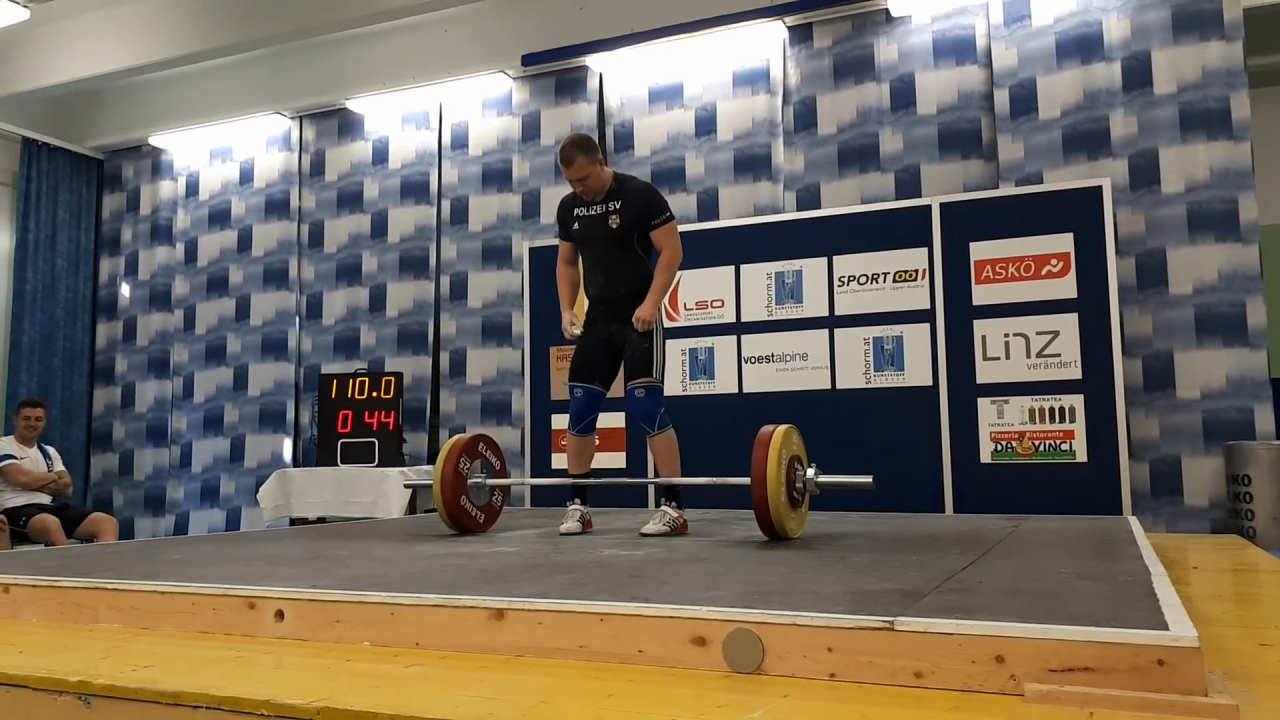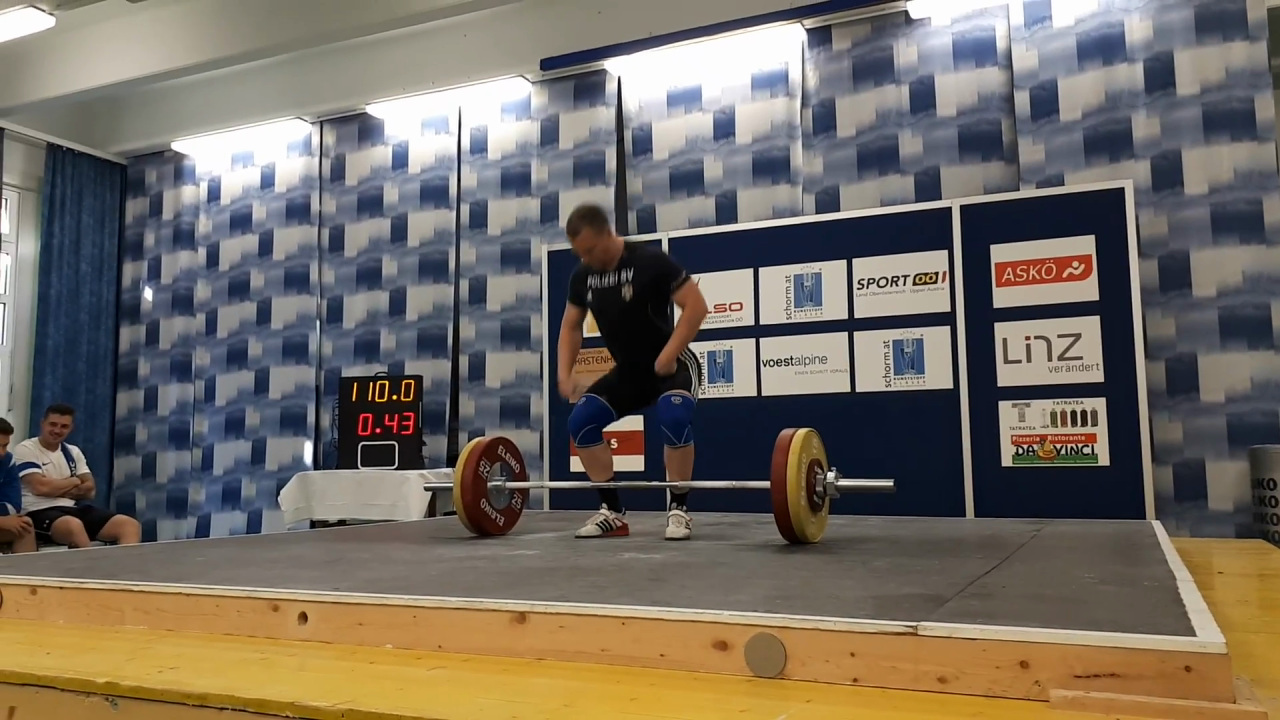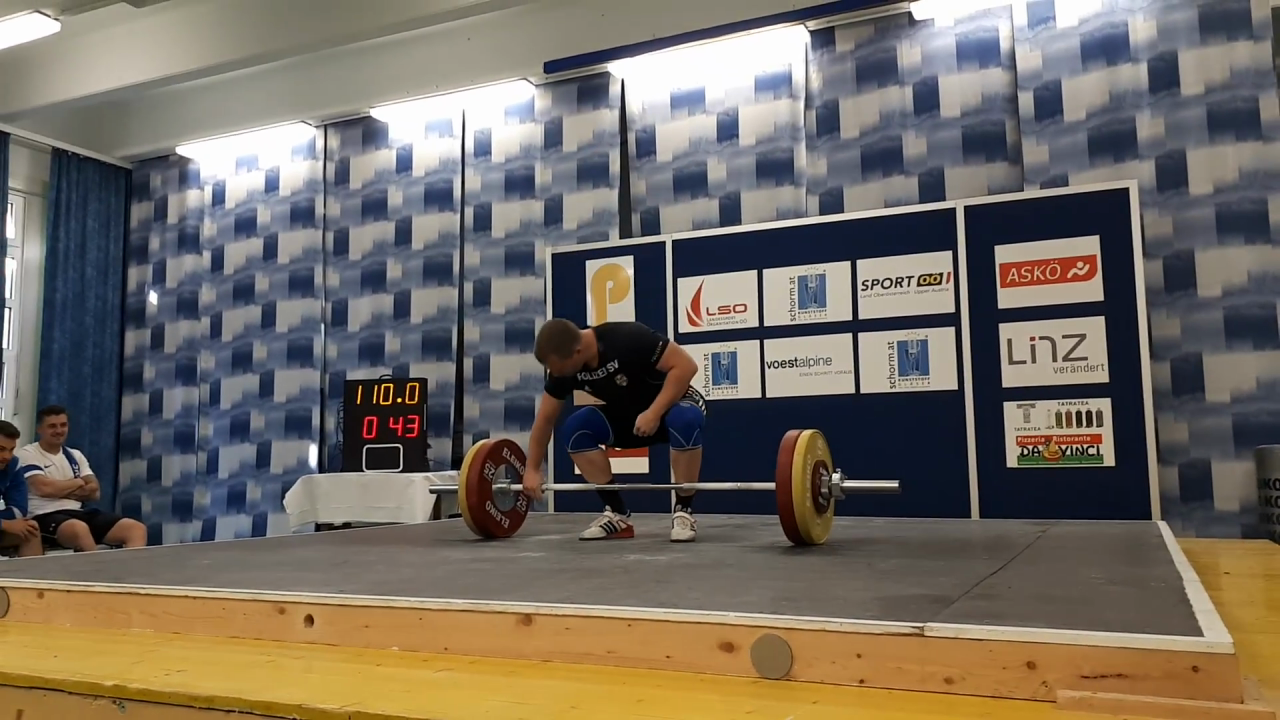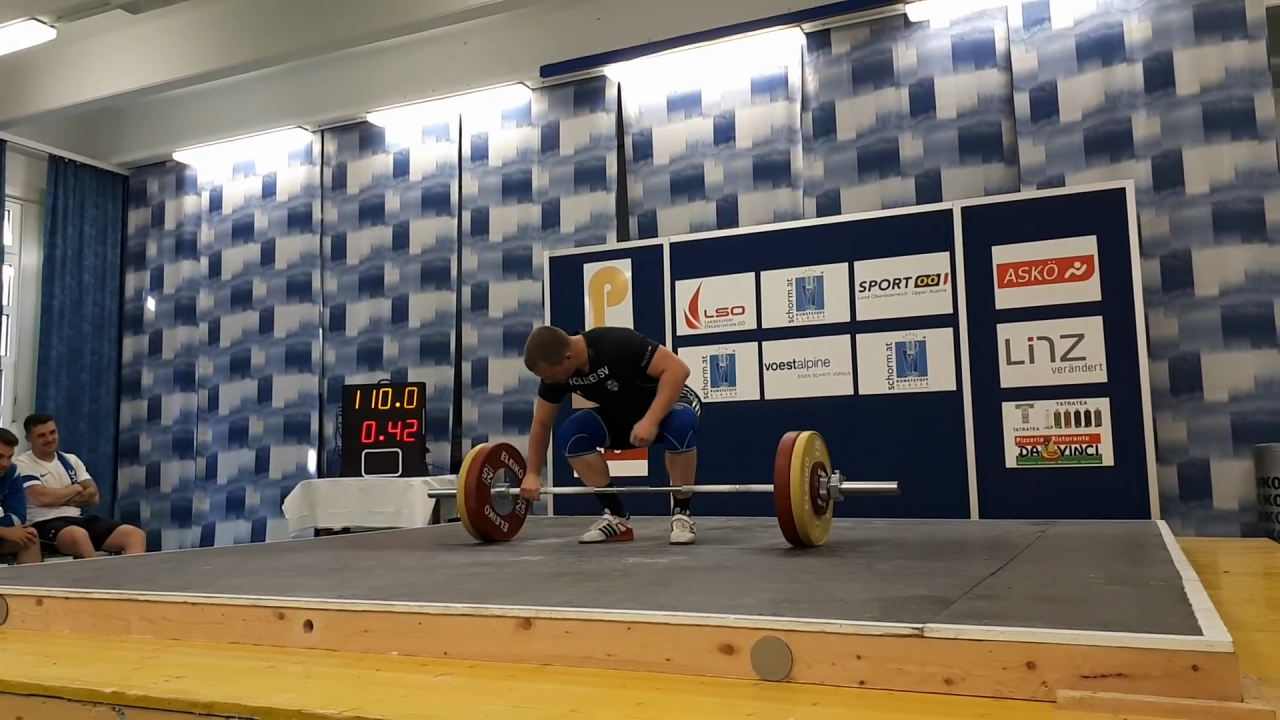
dt=0.5s
person 1, frame 1
left shoulder: (640, 195)
right shoulder: (569, 208)
left elbow: (672, 252)
right elbow: (567, 263)
left wrist: (650, 303)
right wrist: (566, 311)
left hip: (638, 319)
right hip: (597, 322)
left knee: (644, 406)
right knee: (580, 409)
left ankle: (671, 506)
right ankle: (579, 504)
person 1, frame 2
left shoulder: (650, 261)
right shoulder: (582, 276)
left elbow: (695, 306)
right elbow: (570, 327)
left wrist: (669, 353)
right wrist: (565, 374)
left hip: (669, 363)
right hip: (627, 370)
left knee: (673, 414)
right knee: (581, 420)
left ankle: (679, 509)
right ankle: (612, 511)
person 1, frame 3
left shoulder: (628, 339)
right shoulder: (564, 369)
left elbow: (685, 365)
right elbow: (545, 418)
left wrist: (653, 413)
right wrist: (532, 470)
left hip: (674, 403)
right hip: (628, 417)
left knee: (684, 420)
right knee: (575, 429)
left ankle: (683, 511)
right ankle: (617, 514)
person 1, frame 4
left shoulder: (617, 345)
right shoulder: (555, 372)
left elbow: (677, 369)
right elbow: (542, 423)
left wrist: (651, 421)
right wrist: (533, 474)
left hip: (670, 403)
left knee: (678, 423)
right knee: (572, 432)
left ankle: (682, 514)
right ankle: (616, 517)
